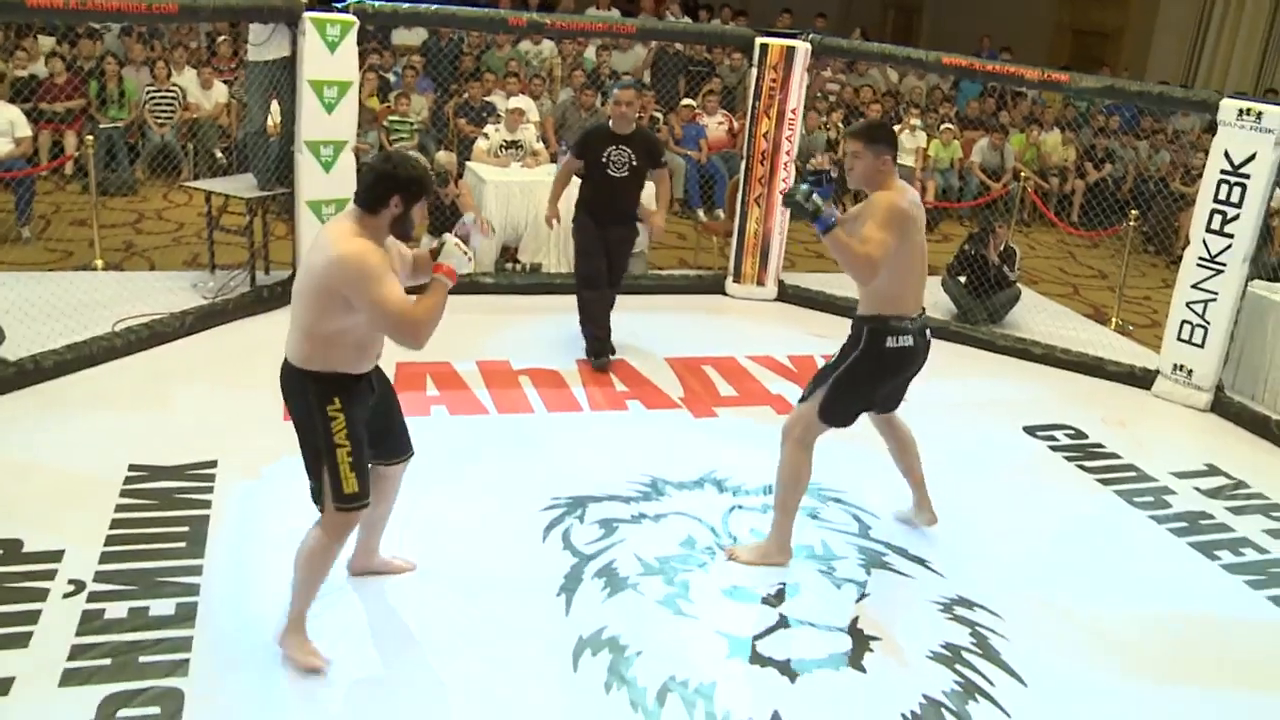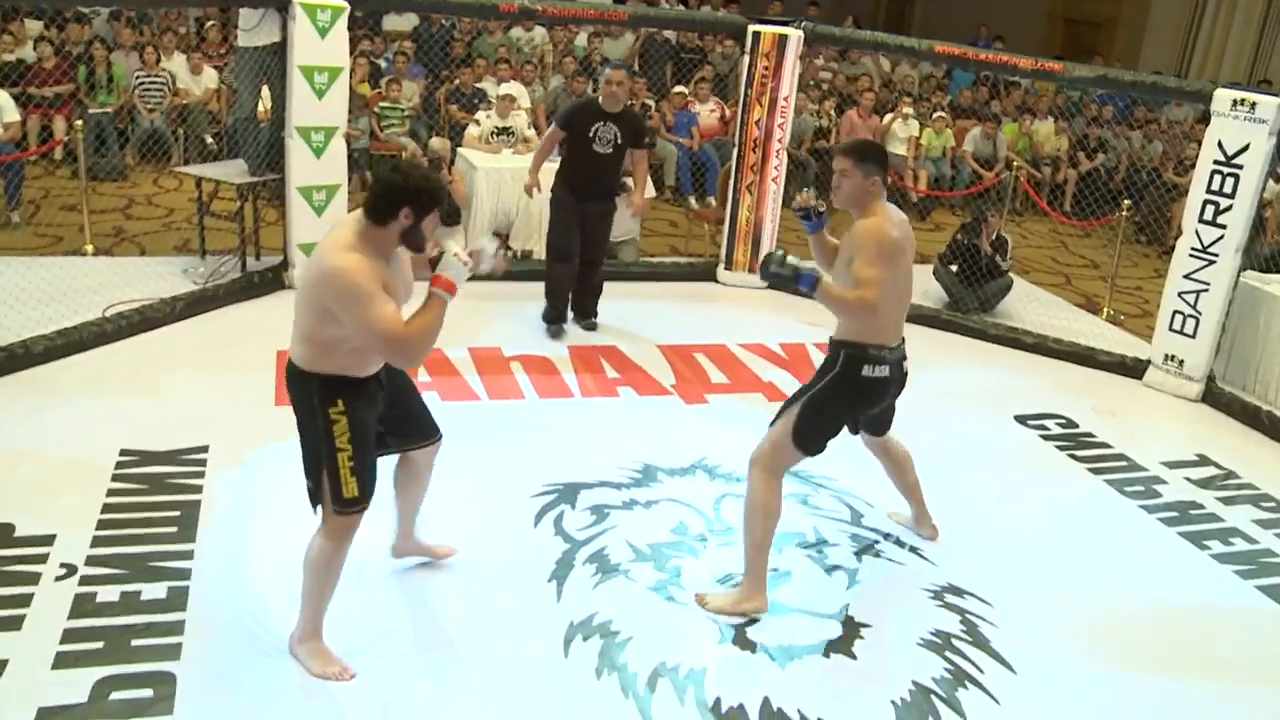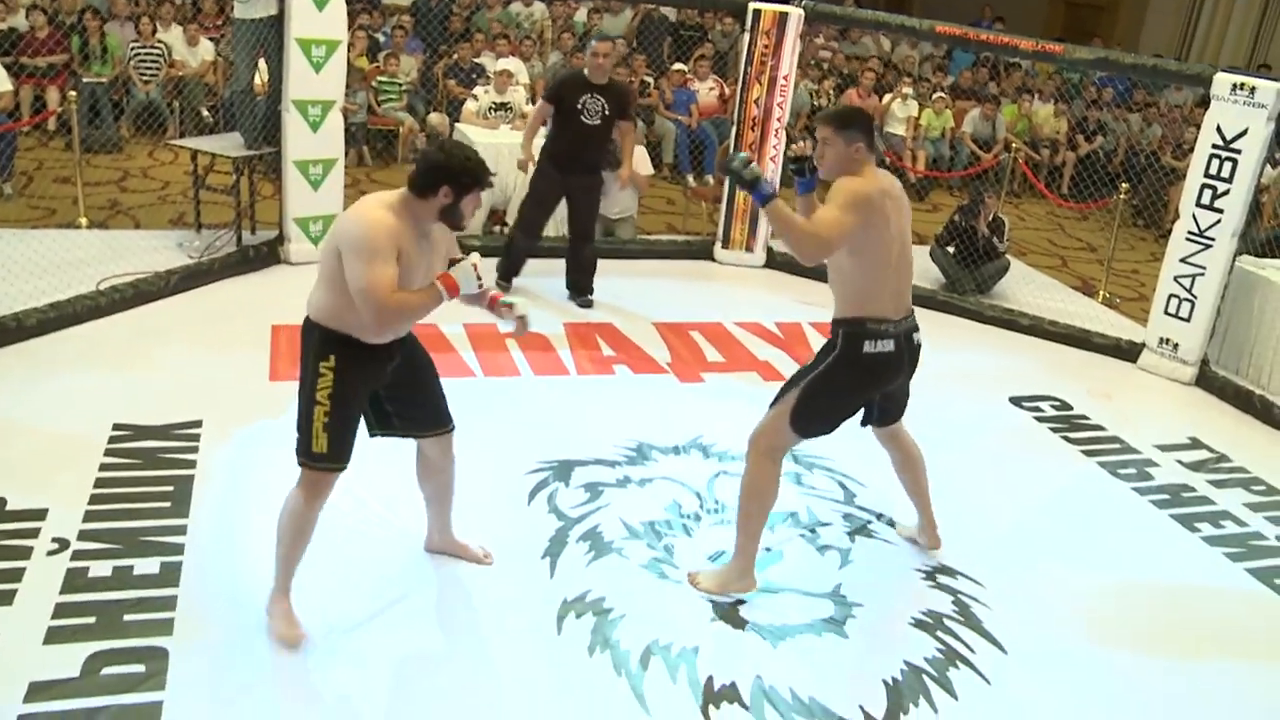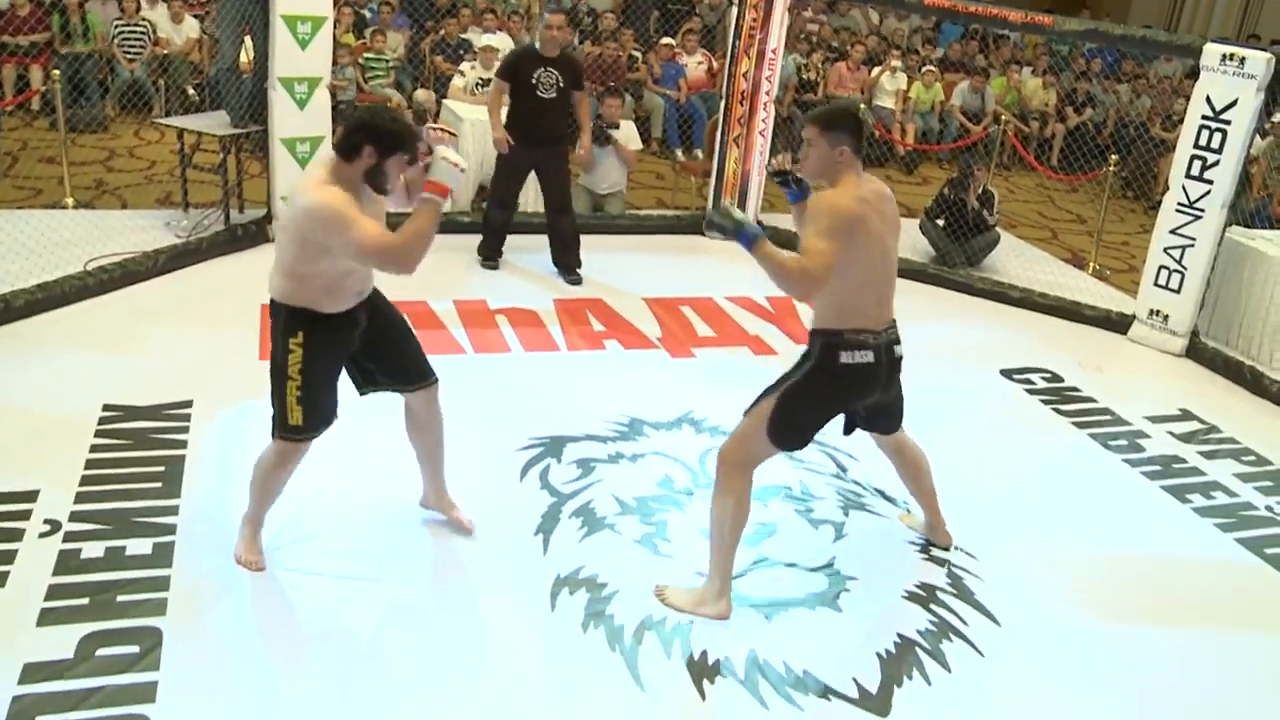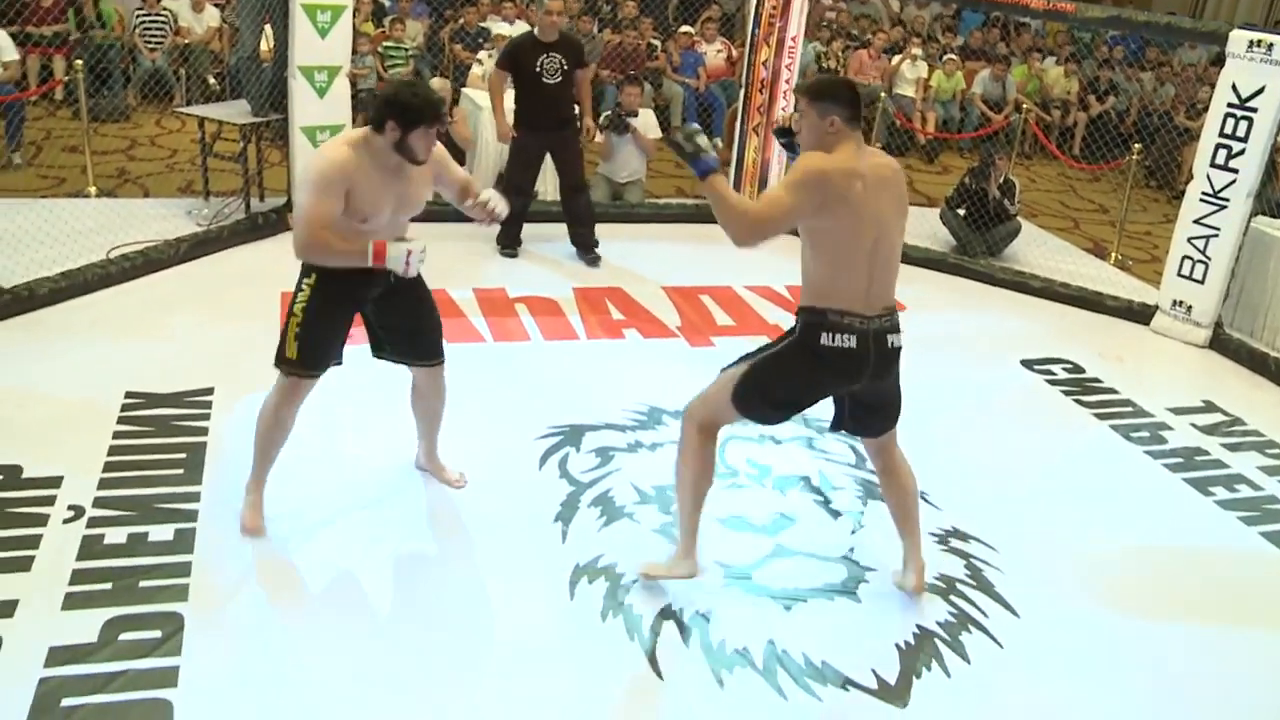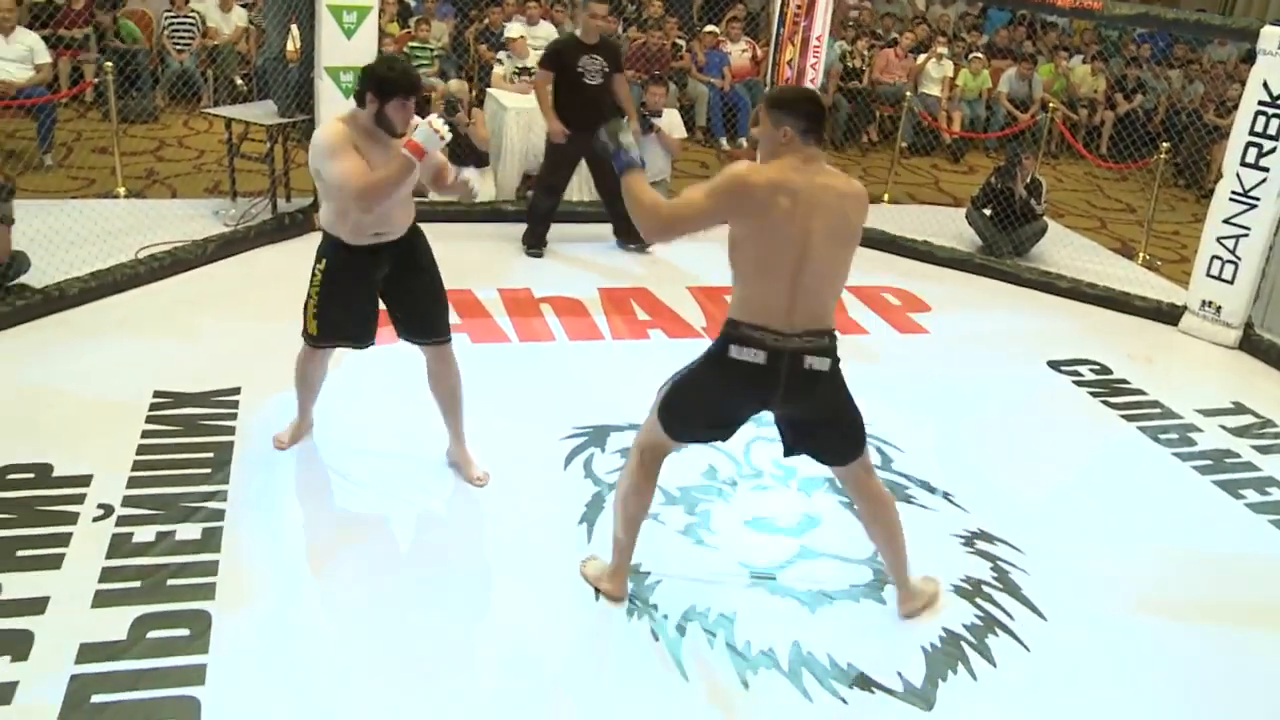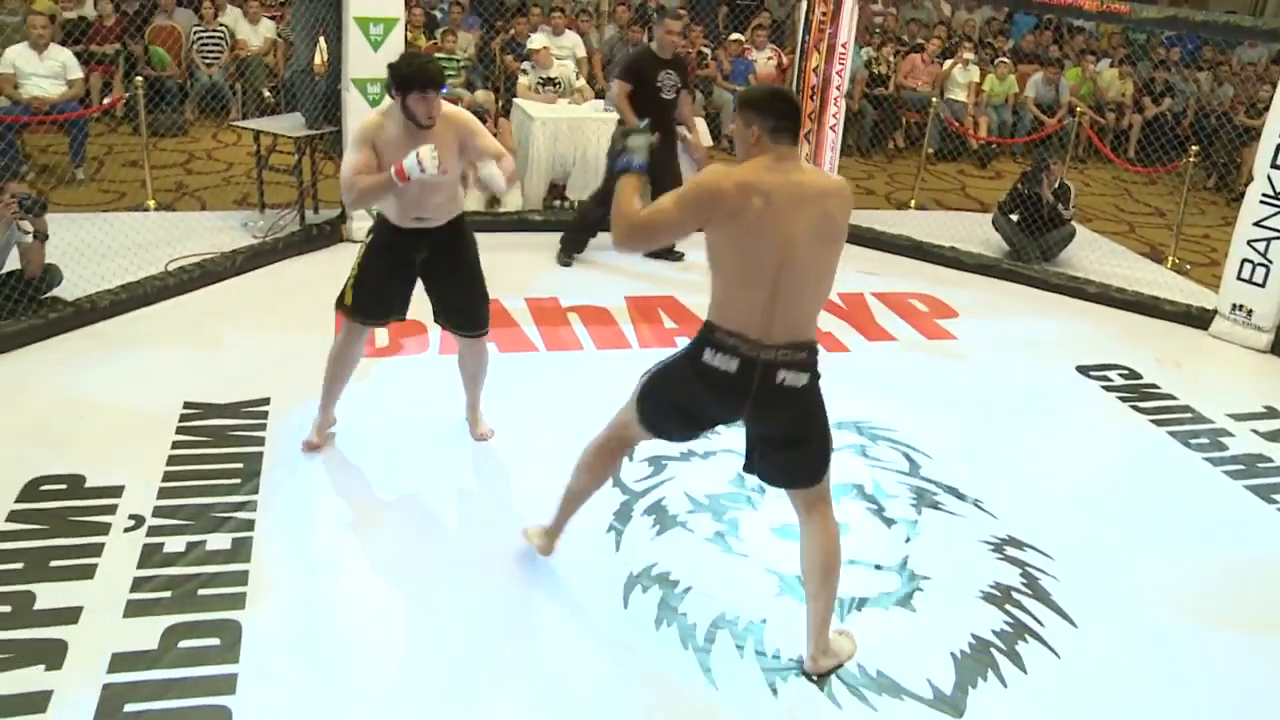
dt=0.3s
person 1, frame 1
left shoulder: (889, 203)
right shoulder: (888, 196)
left elbow: (865, 270)
right elbow: (843, 232)
left wrist: (821, 218)
right wrist: (821, 198)
left hip: (879, 339)
right hip: (906, 338)
left knee: (797, 431)
right knee: (886, 418)
left ankle: (777, 545)
right ankle: (922, 507)
person 1, frame 2
left shoulder: (873, 228)
right shoulder: (886, 218)
left elbow: (865, 308)
right elbow: (839, 262)
left wrist: (806, 280)
right wrist: (814, 227)
left hip: (855, 366)
right hip: (886, 363)
left knee: (766, 461)
right knee: (877, 439)
left ankle: (751, 591)
right ankle: (922, 518)
person 1, frame 3
left shoulder: (856, 190)
right shoulder: (886, 186)
left elbow: (810, 247)
right elbow: (818, 231)
left wrist: (763, 192)
right wrist: (804, 184)
left hip: (859, 345)
right hip: (899, 341)
left knee: (764, 444)
right knee: (892, 432)
left ankle: (739, 573)
right ankle: (928, 530)
person 1, frame 4
left shoulder: (836, 202)
right shoulder: (877, 192)
left elbow: (806, 283)
left wrist: (749, 236)
right wrist: (797, 193)
left hip: (837, 356)
right hip: (883, 349)
left knee: (735, 455)
right knee: (892, 437)
left ankle: (715, 590)
right ankle: (936, 524)
person 1, frame 5
left shoulder: (817, 171)
right shoulder: (890, 169)
left elbow: (746, 230)
left wrist: (705, 166)
right wrist: (798, 148)
left hip: (820, 341)
right hip: (879, 343)
left knee: (700, 417)
right knee: (883, 449)
left ankle: (684, 554)
right ankle: (913, 570)
person 1, frame 6
left shoulder: (749, 180)
right shoulder: (854, 195)
left elbow: (656, 225)
left wrist: (626, 162)
left hip: (741, 357)
right hip: (815, 363)
left knee: (648, 445)
right knee: (860, 477)
left ankle: (616, 572)
right ankle: (908, 590)
person 1, frame 7
left shoulder: (719, 184)
right shoulder: (836, 194)
left elbow: (630, 235)
left wrist: (628, 169)
left hip: (714, 363)
right hip: (790, 376)
left knee: (617, 433)
right knee: (815, 508)
left ankle: (550, 532)
right ankle: (821, 646)
person 2, frame 1
left shoulder: (373, 232)
right shoulder: (352, 255)
left elbow: (410, 268)
right elbow: (412, 332)
left wrist: (452, 245)
right wrist: (446, 270)
left hip: (359, 372)
right hip: (321, 387)
left knee: (392, 462)
right knee: (341, 513)
left ankle: (366, 554)
right ankle: (295, 629)
person 2, frame 2
left shoulder: (384, 236)
right shoulder: (346, 268)
left elbow: (410, 269)
right elbow: (408, 352)
left wrist: (451, 267)
right wrist: (444, 287)
left hip: (371, 370)
right hip: (328, 388)
left knee: (423, 444)
right knee: (343, 518)
left ankle: (406, 538)
right ankle: (307, 635)
person 2, frame 3
left shoulder: (436, 225)
right shoulder: (372, 224)
left elbow: (454, 272)
right elbow: (382, 316)
left wrist: (494, 301)
right wrist: (449, 283)
left hip: (394, 345)
right hip: (337, 350)
left knee: (438, 439)
right knee: (319, 478)
left ankle: (440, 534)
right ankle: (281, 592)
person 2, frame 4
left shoulder: (357, 170)
right shoulder: (322, 204)
right elbow: (401, 258)
left wrist: (430, 162)
right wrist: (437, 190)
left hip: (361, 303)
right hip: (307, 321)
left knee: (423, 391)
right knee: (292, 441)
left ankle: (435, 493)
right ankle: (250, 527)
person 2, frame 5
left shoulder: (428, 155)
right shoulder: (335, 162)
left elbow: (463, 189)
right elbow: (306, 243)
left wrist: (485, 201)
right wrist: (380, 252)
left hip: (393, 272)
right hip: (332, 275)
left knee: (431, 368)
right knee: (293, 381)
left ankle: (429, 455)
right ankle: (255, 486)
person 2, frame 6
left shoulder: (416, 129)
right shoulder: (333, 139)
left elbow: (439, 177)
right elbow: (364, 201)
left wrist: (454, 181)
right wrist: (415, 151)
left hip: (404, 246)
right hip: (345, 253)
left knee: (439, 347)
right knee: (317, 347)
left ankle: (459, 448)
right ankle: (304, 418)
person 2, frame 7
left shoulder: (459, 121)
right shoulder: (372, 129)
left elbow: (504, 161)
right elbow: (352, 197)
left wrist: (499, 175)
right wrist: (402, 172)
left hip: (449, 235)
right hip: (392, 235)
left knee: (472, 334)
right knee: (354, 325)
left ankle: (473, 409)
right ankle: (326, 417)
person 3, frame 1
left shoulder: (649, 142)
right shoulder: (592, 136)
left elbow: (662, 179)
right elbow: (567, 168)
left wrist: (660, 213)
right wrist: (552, 204)
left hip: (623, 224)
right hip: (589, 220)
left knee: (610, 282)
right knee: (591, 282)
left ankle: (598, 334)
right ankle: (598, 347)
person 3, frame 2
left shoulder: (634, 122)
right shoulder: (579, 110)
left elbow: (640, 160)
right elbow: (551, 139)
left wrist: (639, 192)
right wrist: (533, 173)
left hip: (603, 200)
right hip: (567, 193)
left knee: (593, 258)
right knee: (563, 253)
left ankle: (585, 312)
right ankle: (555, 315)
person 3, frame 3
left shoulder: (620, 94)
right shoulder: (565, 84)
left elbow: (627, 131)
right elbow: (540, 114)
left wrist: (626, 165)
right wrist: (526, 148)
left hip: (590, 174)
right hip: (552, 167)
left knee: (584, 233)
right knee: (530, 221)
left ankle: (580, 288)
right ankle: (505, 274)
person 3, frame 4
left shoulder: (572, 65)
right shoulder: (518, 58)
left elbow: (580, 100)
right elbow: (497, 91)
left wrist: (585, 134)
right wrist: (497, 127)
left hip: (555, 146)
right hip: (517, 142)
left knee: (560, 205)
right knee: (501, 198)
left ankle: (568, 264)
right ankle: (489, 251)
person 3, frame 5
left shoulder: (573, 45)
right shoulder: (518, 46)
left elbow: (582, 80)
right elbow: (497, 81)
left wrist: (587, 115)
right wrist: (501, 120)
left hip: (565, 127)
right hip: (528, 129)
left knee: (576, 185)
right knee: (518, 185)
left ankle: (585, 244)
right ankle: (508, 239)
person 3, frame 6
left shoulder: (611, 49)
right shoulder: (561, 47)
left elbow: (619, 84)
right elbow: (541, 83)
left wrist: (633, 117)
right wrist: (551, 120)
left hip: (602, 129)
right hip: (567, 130)
left knee: (615, 183)
right knee: (550, 185)
left ankle: (627, 234)
right ankle: (534, 239)
person 3, frame 7
left shoulder: (682, 64)
right shoulder: (638, 60)
left elbow: (683, 100)
right elbow: (617, 94)
left wrist: (693, 133)
right wrist: (636, 128)
left hip: (663, 140)
left knee: (669, 192)
right knee: (609, 194)
left ankle: (659, 244)
right ankle: (572, 243)
